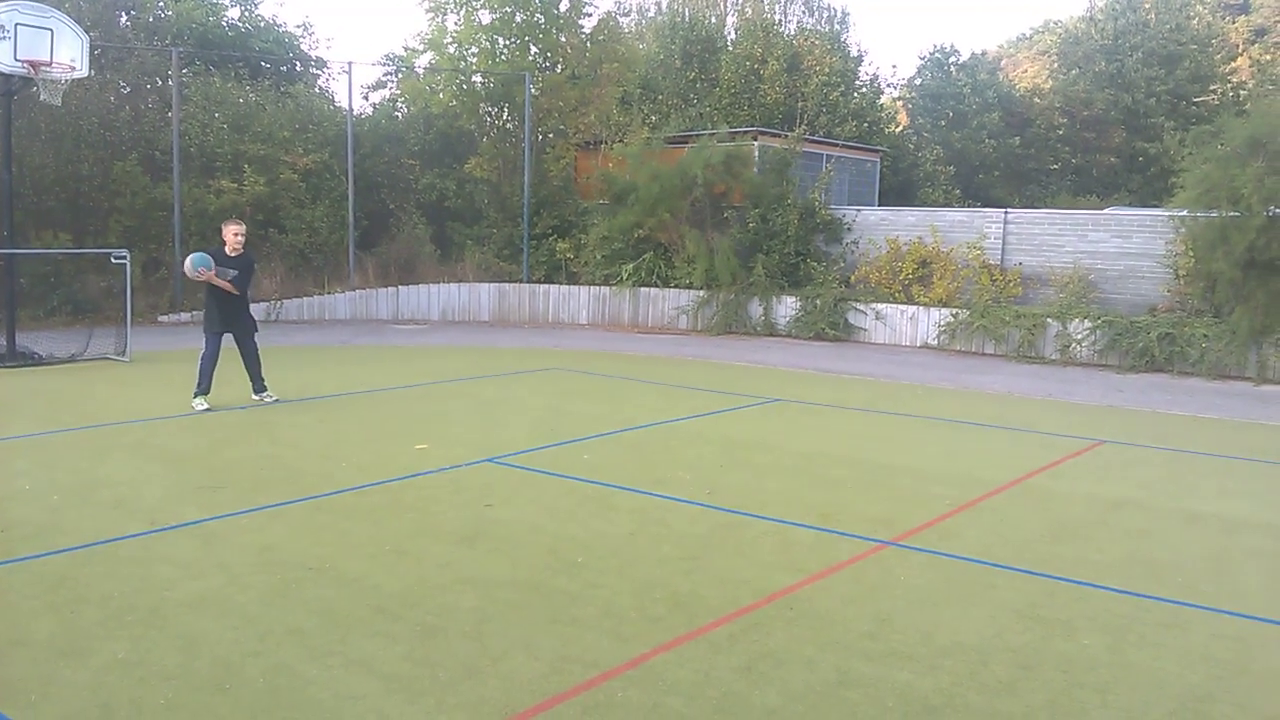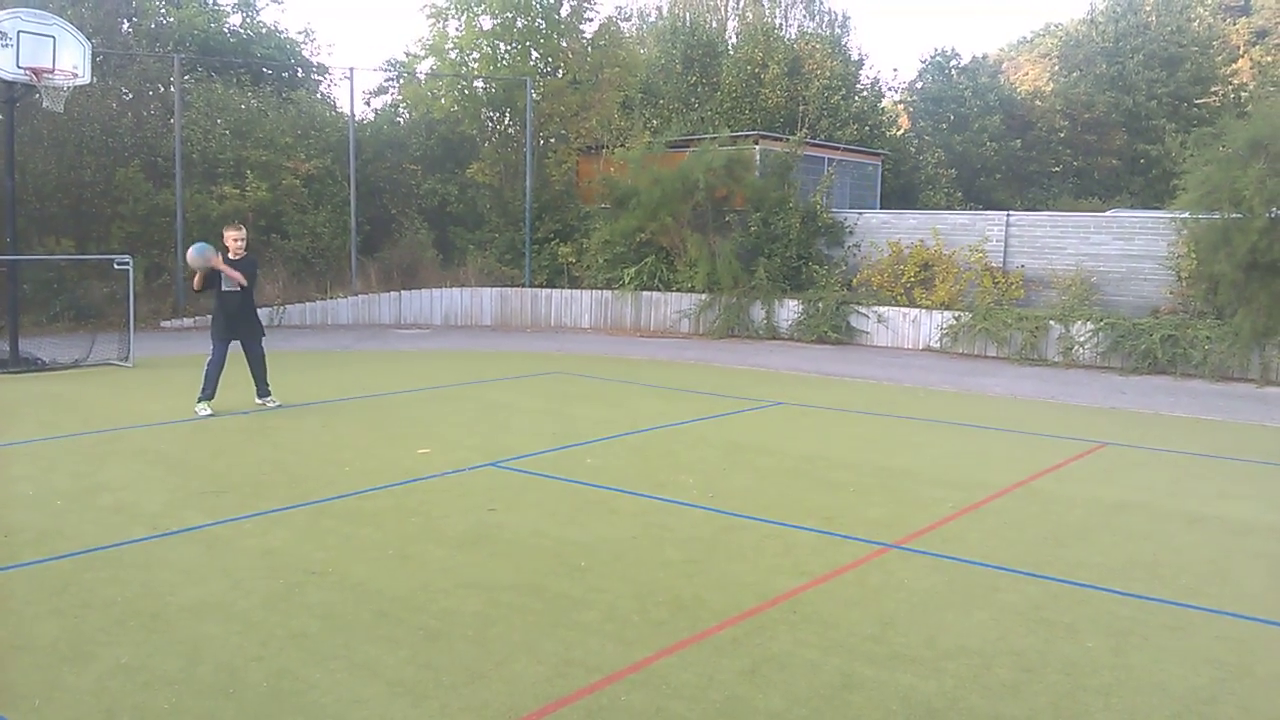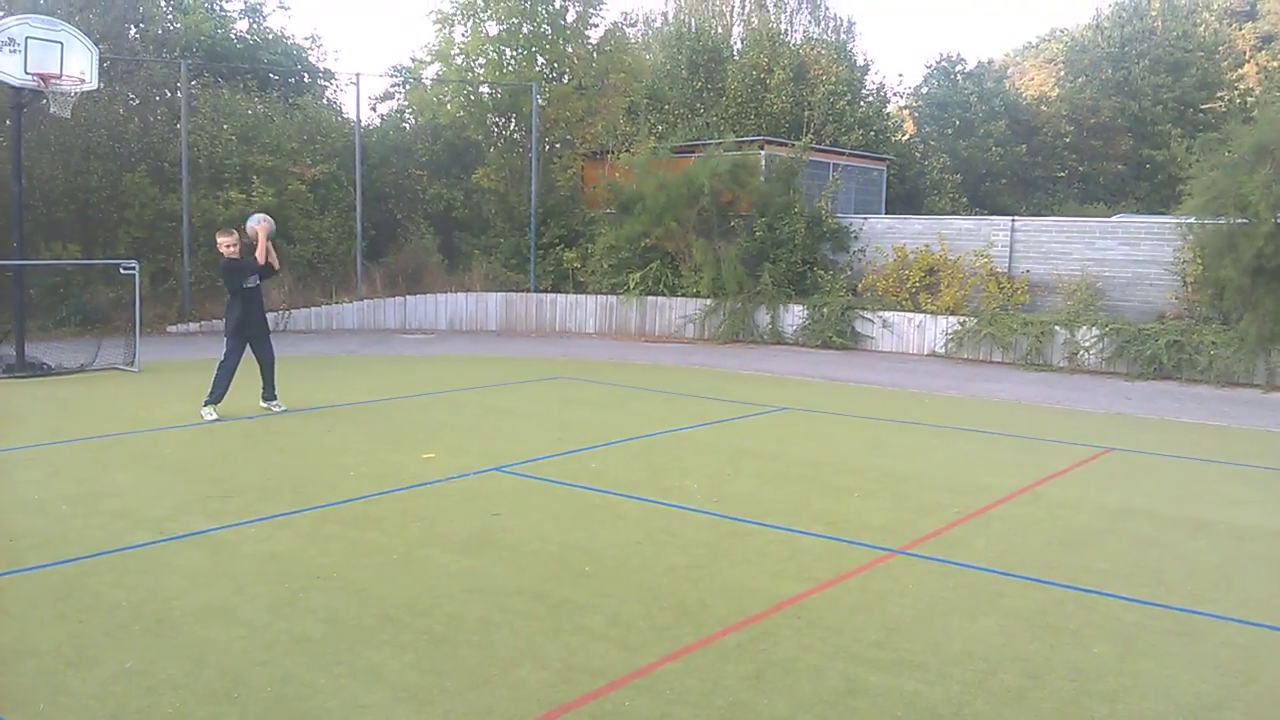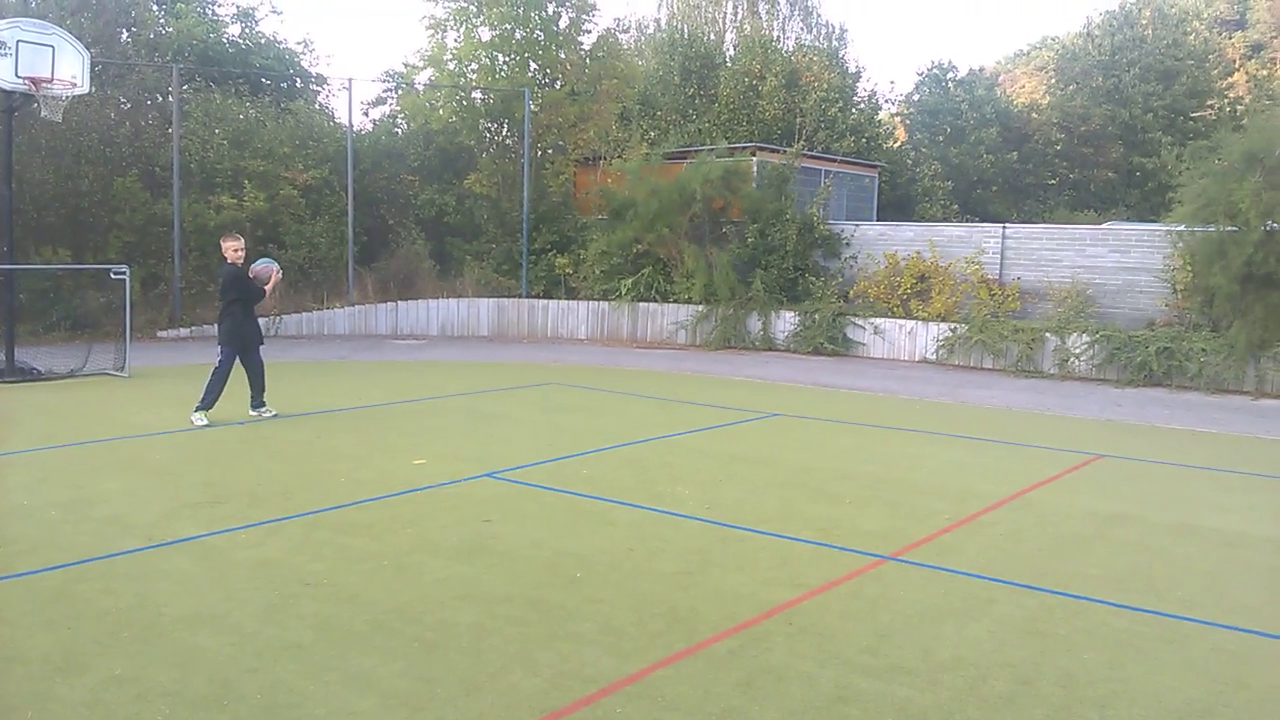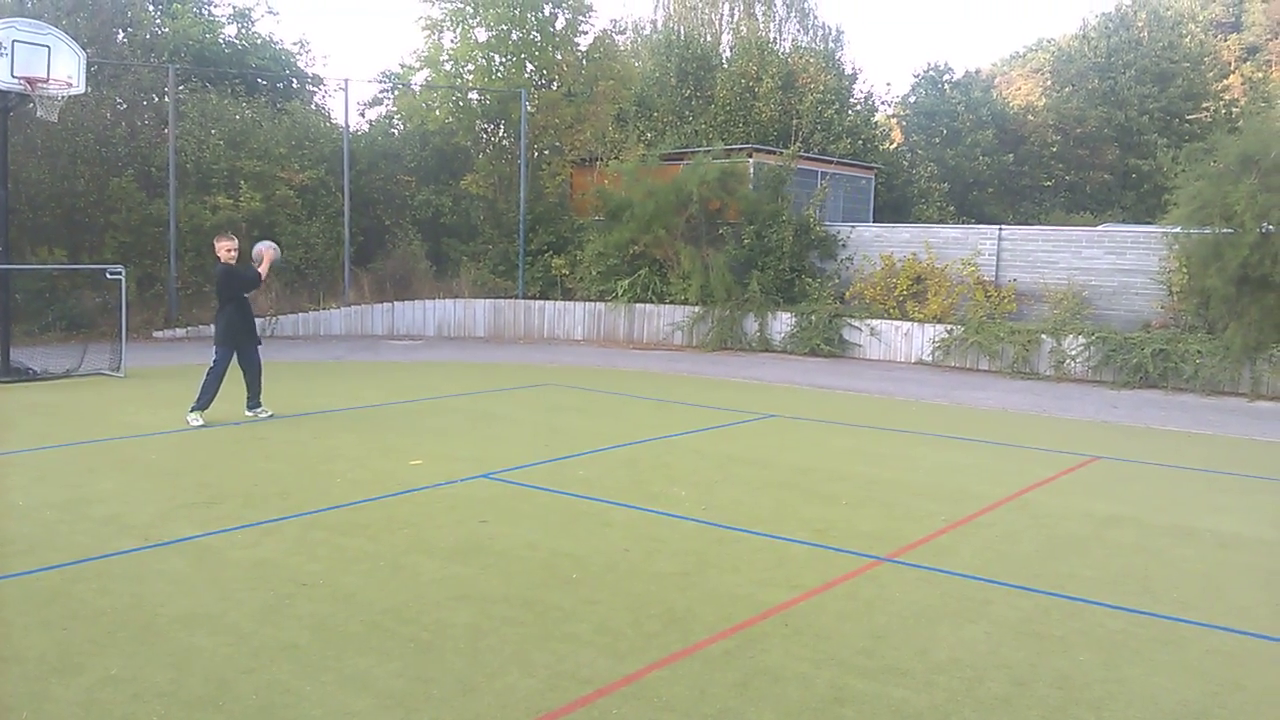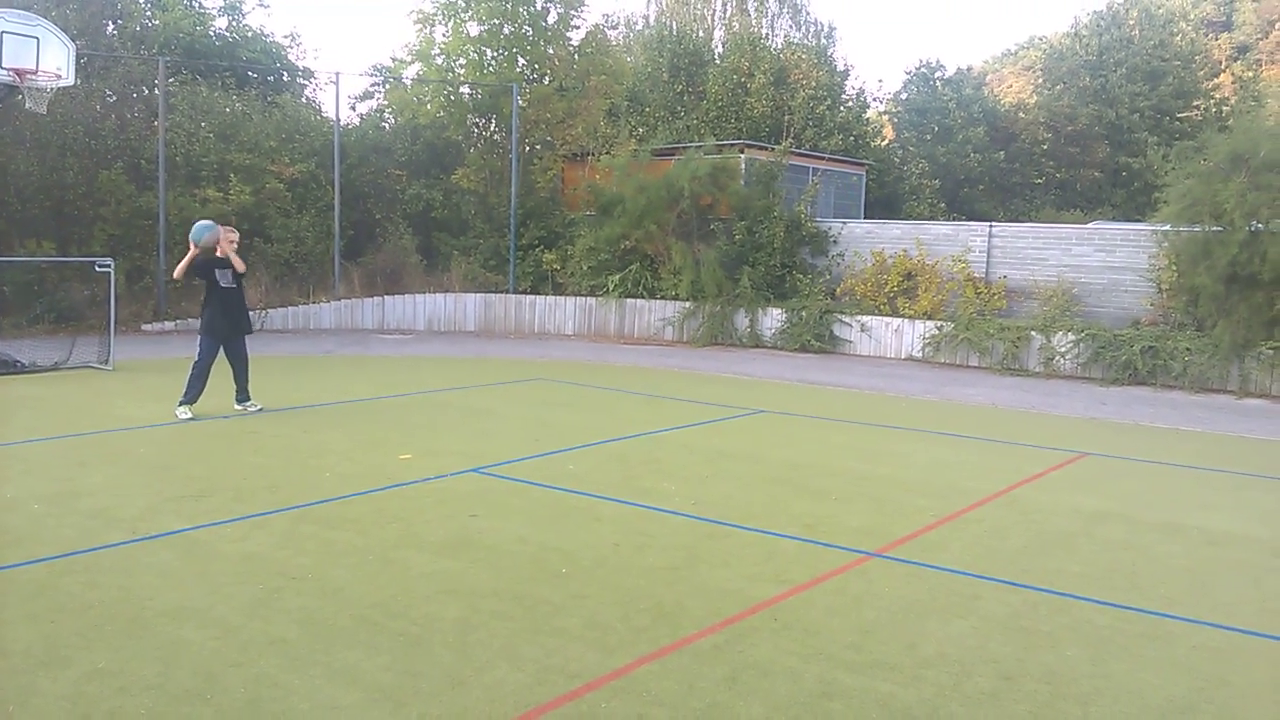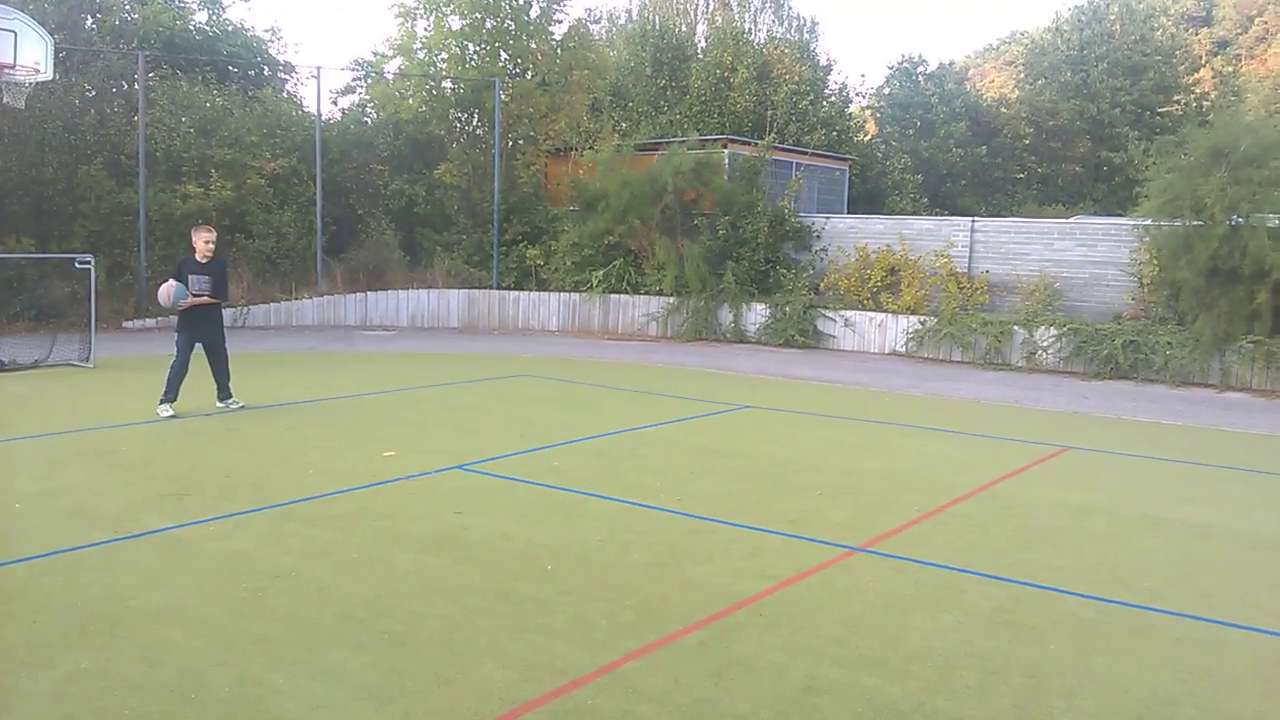
dt=0.3s
person 1, frame 1
left shoulder: (247, 261)
right shoulder: (214, 255)
left elbow: (238, 288)
right elbow: (202, 275)
left wrist: (213, 279)
right wrist: (203, 275)
left hip: (239, 315)
right hip: (215, 314)
left knee: (250, 352)
right knee: (210, 353)
left ankle: (259, 389)
right ankle: (200, 395)
person 1, frame 2
left shoulder: (249, 262)
right shoulder: (218, 261)
left elbow: (245, 281)
right elbow: (198, 287)
left wrist: (223, 268)
right wrist: (200, 273)
left hip: (247, 321)
right hip: (223, 322)
left knee: (257, 358)
right knee: (216, 360)
left ankle: (263, 394)
right ankle: (203, 401)
person 1, frame 3
left shoulder: (248, 262)
right shoulder: (227, 264)
left elbow: (273, 267)
right elbow: (259, 264)
left wrist: (265, 241)
right wrist: (263, 234)
left hip: (257, 322)
right hip: (238, 324)
left knee: (268, 359)
right knee: (228, 364)
left ankle: (269, 398)
right ankle: (210, 405)
person 1, frame 4
left shoulder: (235, 271)
right shoulder: (234, 273)
left elbow: (248, 295)
right elbow: (257, 296)
left wrist: (254, 282)
right wrist: (273, 282)
left hip: (245, 330)
right hip: (231, 331)
left knee: (256, 367)
right knee: (222, 370)
left ankle: (257, 405)
right ankle: (200, 410)
person 1, frame 5
left shoulder: (235, 270)
right shoulder: (225, 271)
left elbow: (249, 283)
right elbow: (255, 280)
left wrist: (264, 264)
right wrist: (266, 262)
left hip: (243, 329)
right hip: (227, 330)
left knee: (253, 366)
right knee: (217, 370)
left ankle: (253, 405)
right ankle: (196, 410)
person 1, frame 6
left shoulder: (235, 260)
right shoulder: (207, 261)
left elbow: (242, 270)
right elbow: (178, 275)
left wrist: (228, 251)
right wrist: (192, 253)
left hip: (235, 322)
right hip: (212, 323)
left knee: (240, 361)
right knee: (203, 363)
left ankle: (242, 399)
right ankle: (185, 404)
person 1, frame 7
left shoulder: (219, 265)
right shoulder: (184, 263)
left elbow: (220, 297)
left wrist: (195, 301)
left hip: (211, 322)
right hip: (187, 322)
left knee: (220, 360)
right knee: (180, 362)
left ankle: (224, 397)
right ankle: (166, 402)
